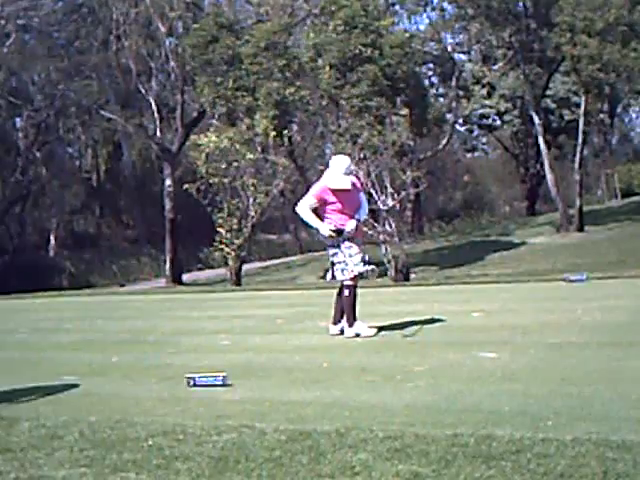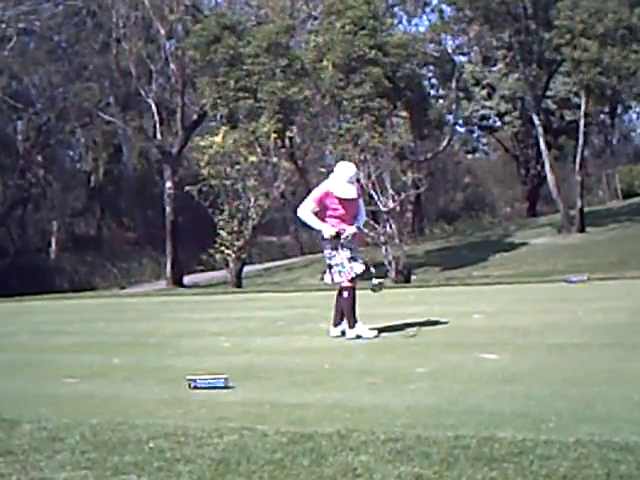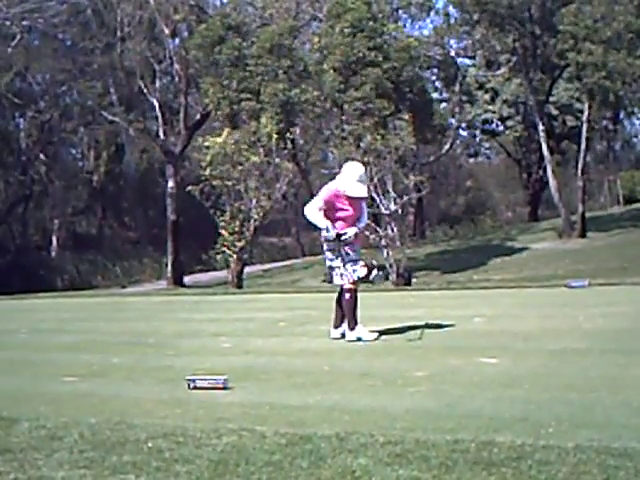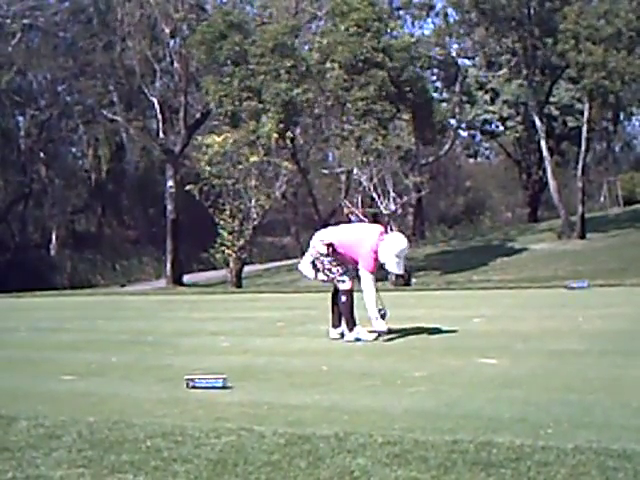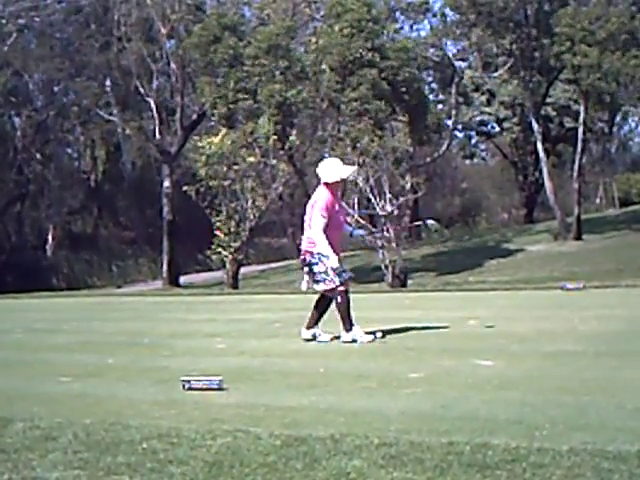
dt=1s
person 1, frame 1
left shoulder: (354, 181)
right shoulder: (322, 187)
left elbow: (364, 206)
right elbow: (302, 207)
left wrist: (355, 220)
right wrist: (320, 226)
left hip: (352, 236)
right hip: (337, 237)
left knee: (348, 280)
right knee: (350, 278)
left ankle: (336, 323)
right ankle: (352, 325)
person 1, frame 2
left shoulder: (354, 187)
right shoulder: (324, 191)
left elbow: (361, 211)
right elbow: (302, 211)
left wrist: (355, 227)
right wrist: (323, 227)
left hip: (349, 240)
right hip: (334, 240)
left knee: (347, 281)
right knee: (348, 281)
left ankle: (337, 325)
right ankle: (352, 327)
person 1, frame 3
left shoulder: (358, 191)
right shoulder: (331, 191)
left elbow: (363, 214)
right elbow: (310, 209)
left wrist: (356, 228)
right wrist: (327, 226)
left hip: (350, 243)
right hip: (336, 244)
left knee: (348, 285)
right knee: (350, 284)
left ankle: (337, 328)
right ankle: (353, 329)
person 1, frame 4
left shoulder: (381, 232)
right shoulder: (369, 252)
right elbow: (368, 289)
right wrist: (375, 318)
left hip: (324, 243)
right hip: (322, 246)
left knee: (340, 285)
right knee: (346, 284)
left ankle: (336, 328)
right ankle: (352, 331)
person 1, frame 5
left shoulder: (334, 195)
right shoulder: (323, 198)
right elbow: (316, 231)
left wrist: (353, 231)
right wrist: (330, 255)
left hip: (326, 251)
right hip: (317, 250)
left knee: (331, 291)
right knee: (340, 286)
left ankle: (310, 329)
right ankle: (349, 331)
